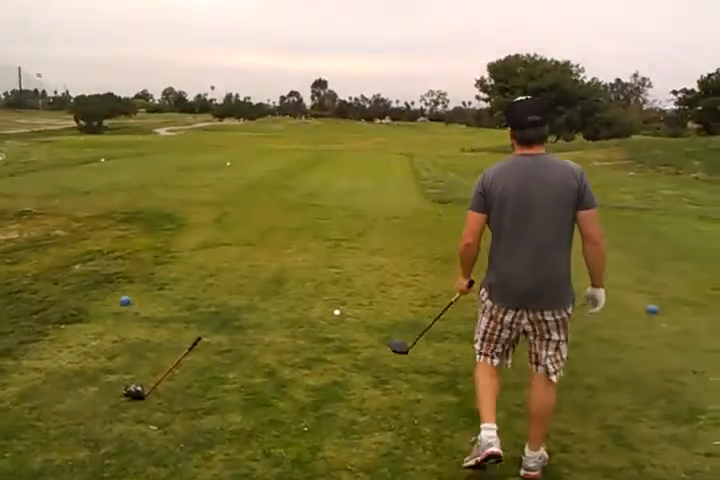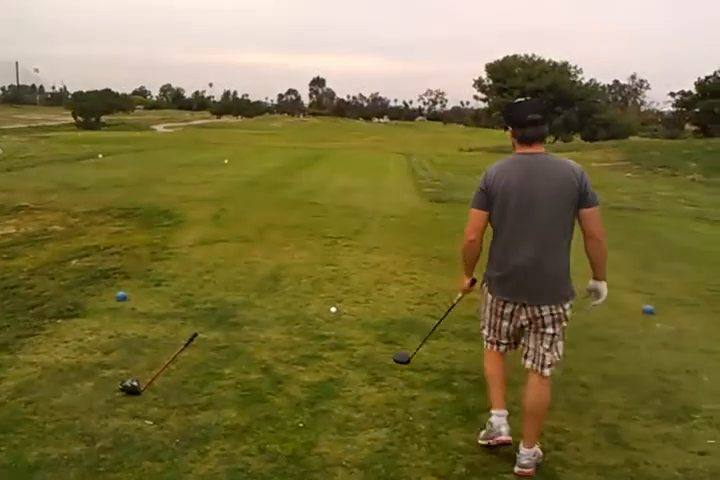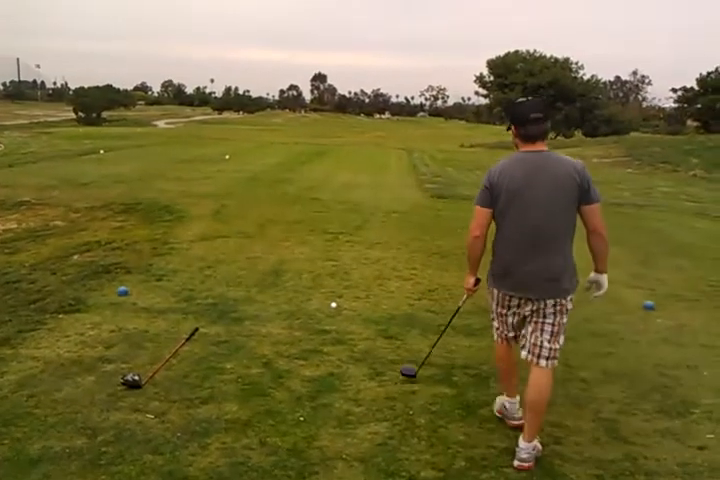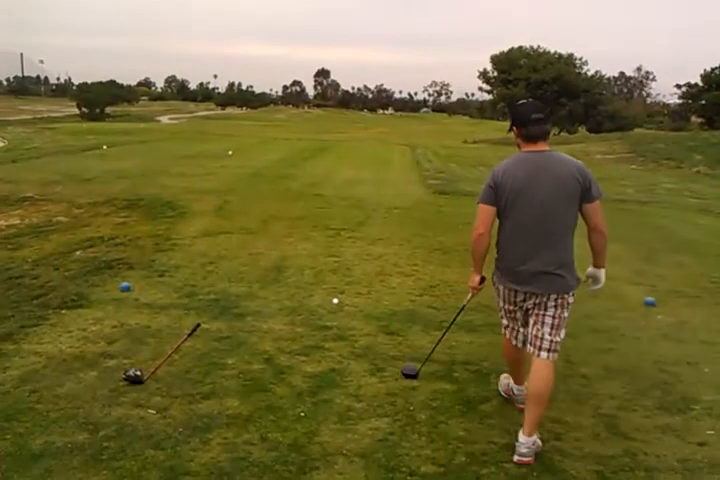
dt=0.1s
person 1, frame 1
left shoulder: (491, 177)
right shoulder: (572, 175)
left elbow: (469, 239)
right elbow: (593, 238)
left wrist: (464, 275)
right wrist: (597, 285)
left hip: (500, 293)
right hip: (553, 297)
left knee: (487, 361)
right knee: (545, 376)
left ankle: (488, 435)
person 1, frame 2
left shoulder: (494, 175)
right shoulder: (573, 174)
left elbow: (472, 236)
right elbow: (595, 235)
left wrist: (467, 275)
right wrist: (599, 278)
left hip: (502, 287)
right hip: (552, 292)
left knee: (494, 348)
right knee: (540, 371)
left ankle: (498, 422)
person 1, frame 3
left shoulder: (497, 173)
right shoulder: (575, 170)
left elbow: (476, 233)
right elbow: (597, 230)
left wrist: (471, 273)
right wrist: (601, 272)
left hip: (506, 282)
right hip: (554, 286)
left knee: (505, 340)
right knee: (541, 363)
left ankle: (511, 406)
right ankle: (526, 447)
person 1, frame 4
left shoulder: (501, 172)
right shoulder: (577, 170)
left elbow: (481, 231)
right elbow: (598, 227)
left wrist: (476, 271)
right wrist: (598, 266)
left hip: (510, 277)
right hip: (556, 282)
left knee: (513, 337)
right knee: (543, 357)
left ankle: (517, 388)
right ankle: (526, 441)
